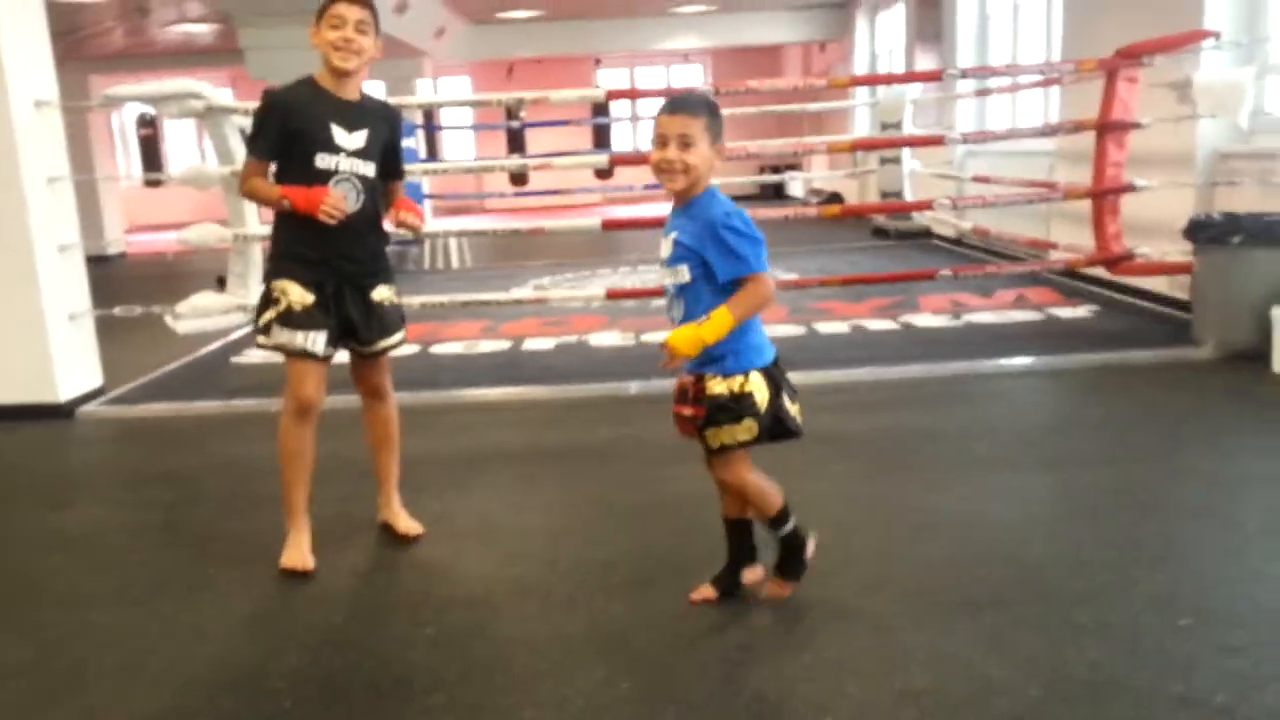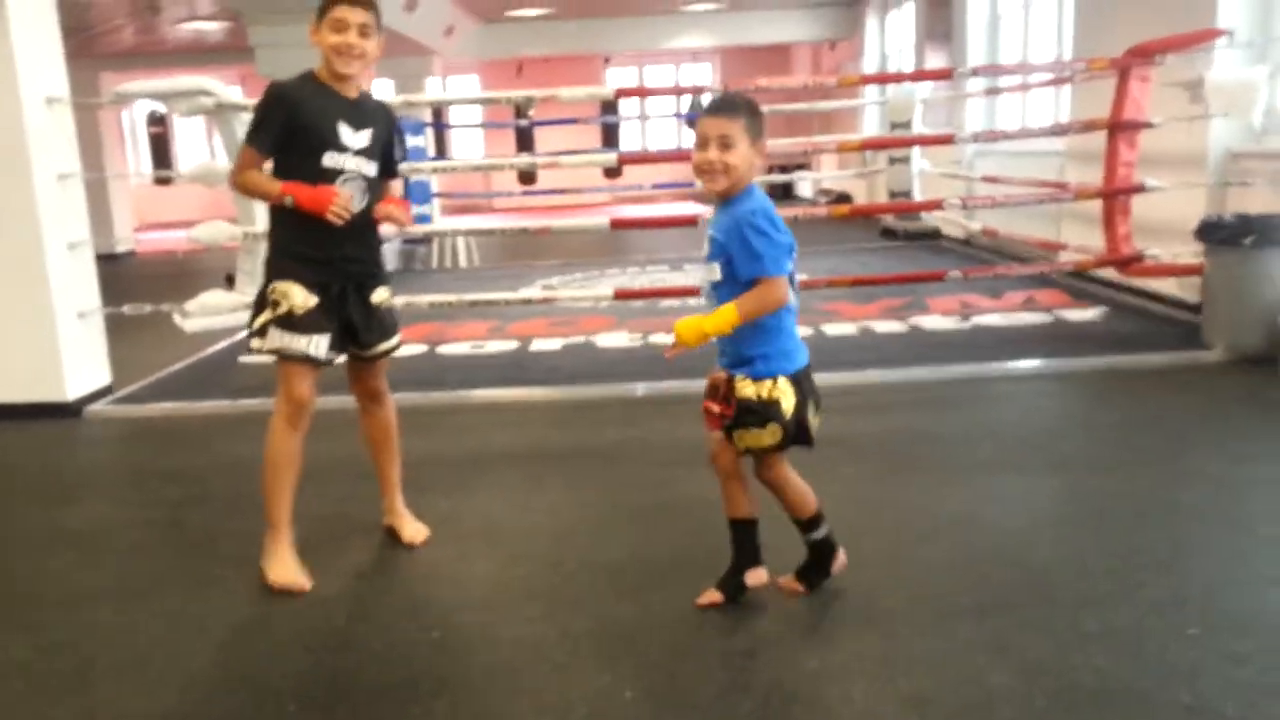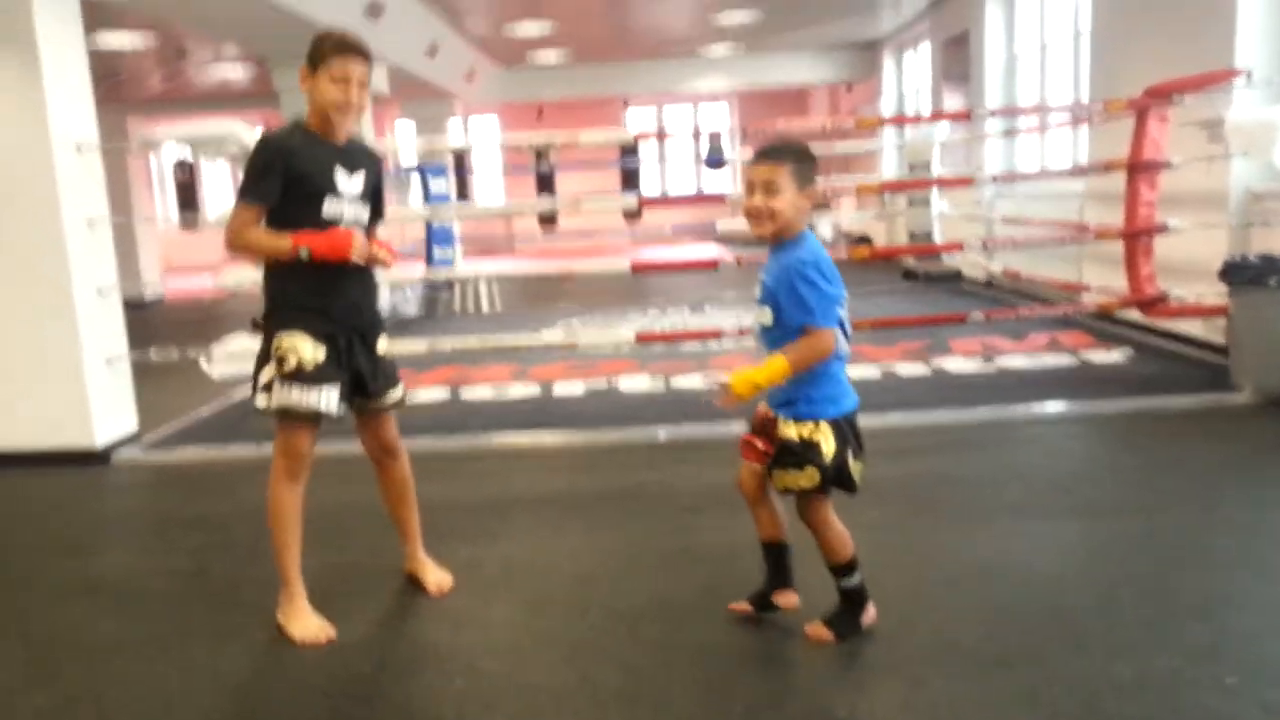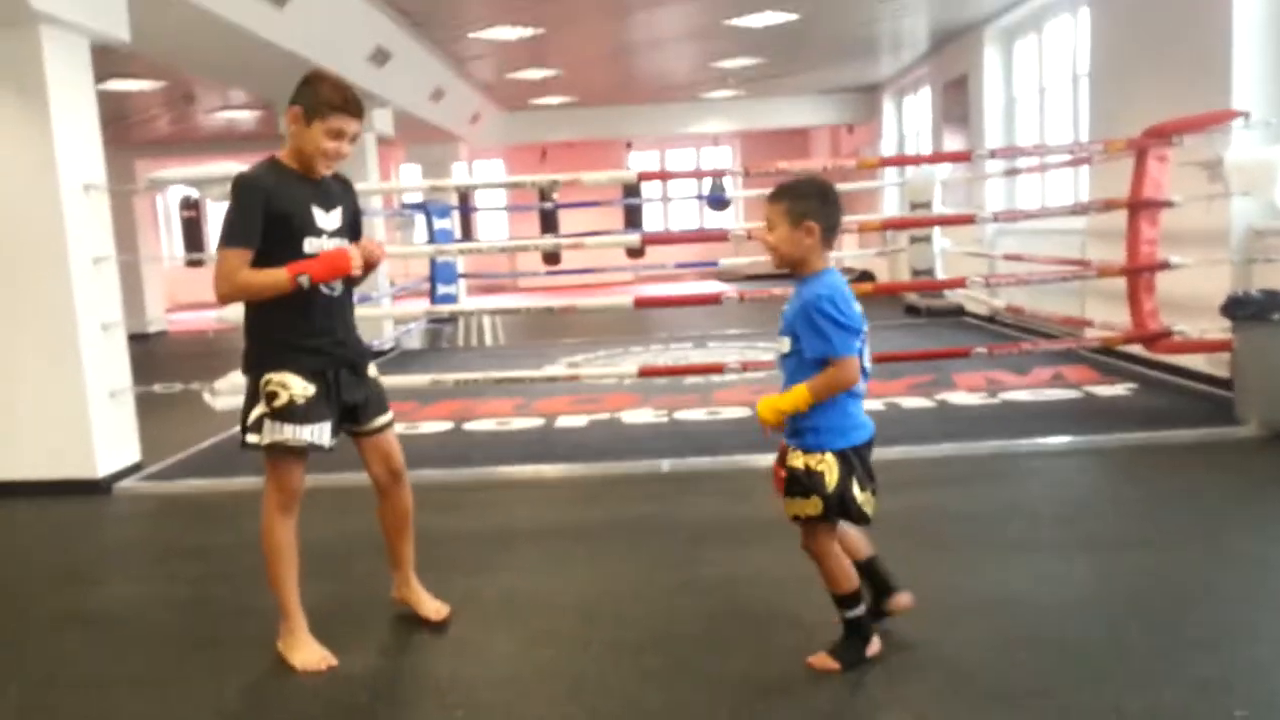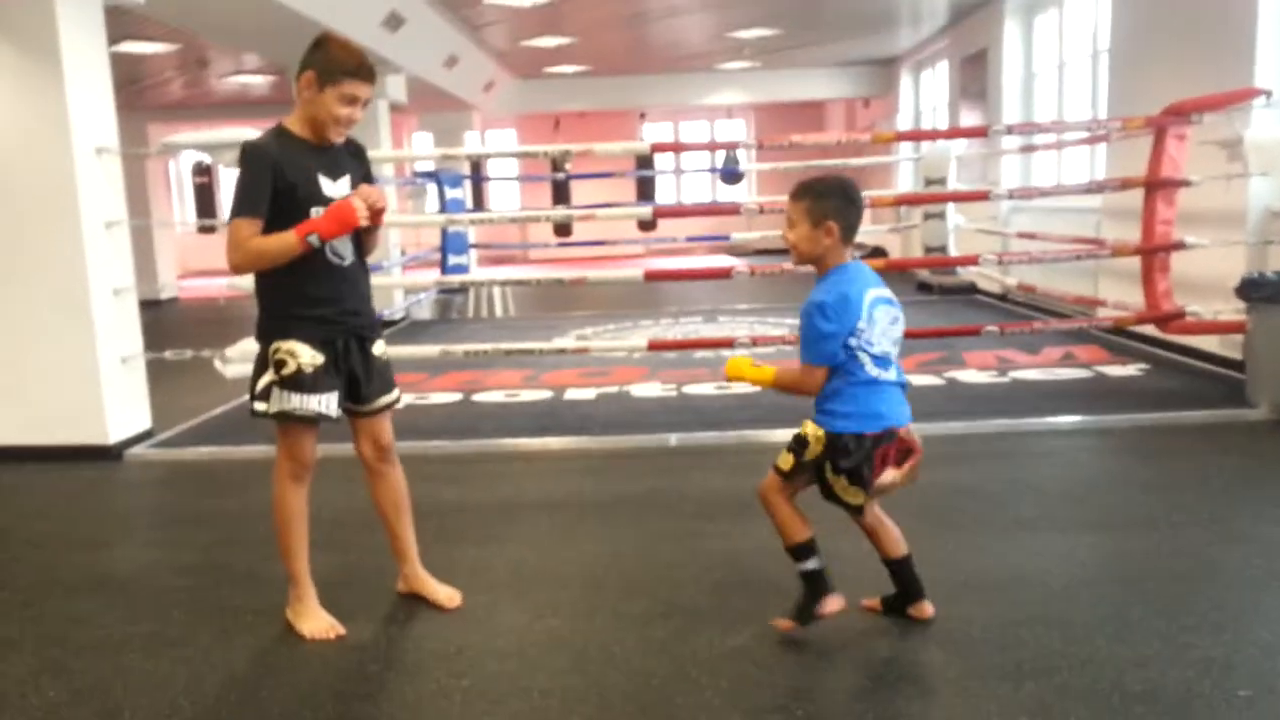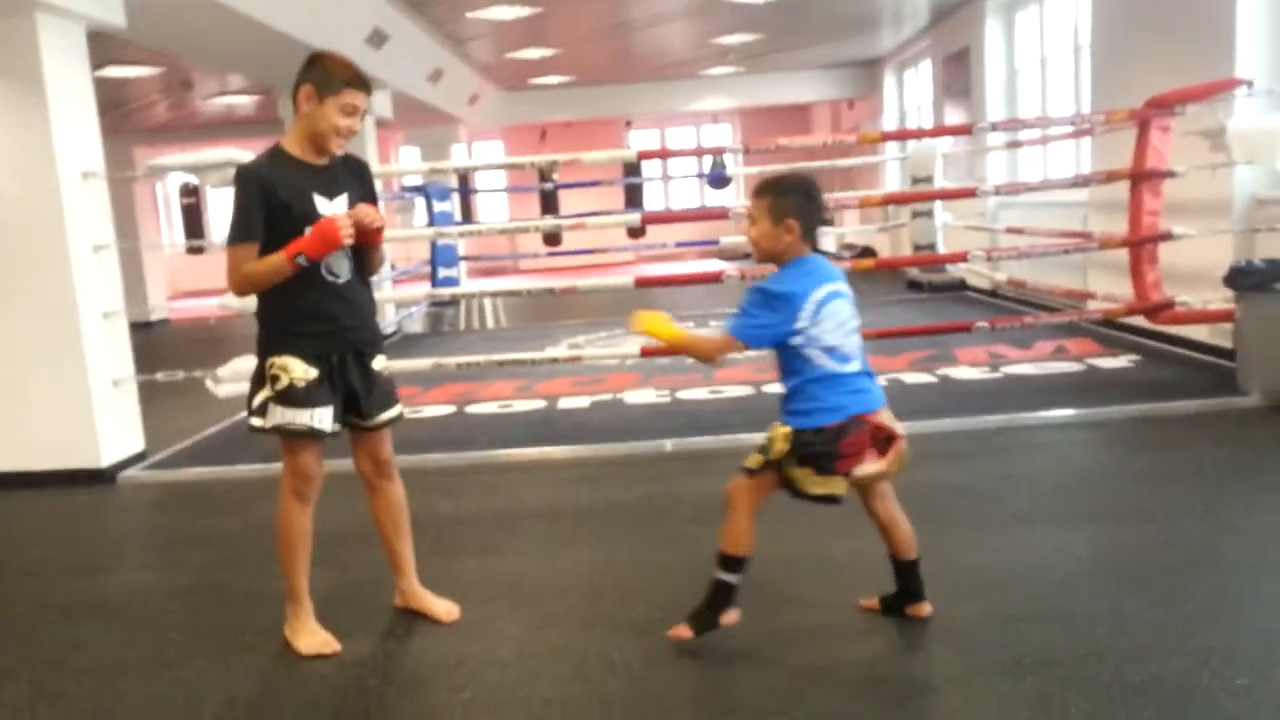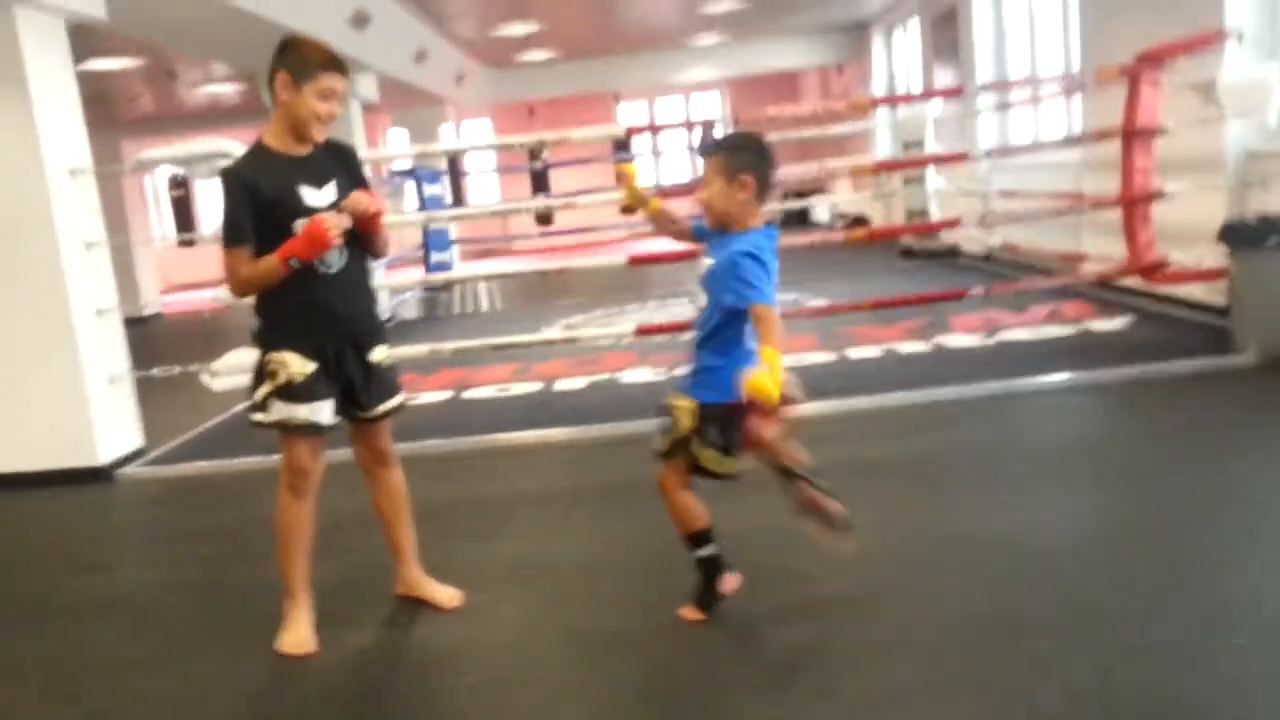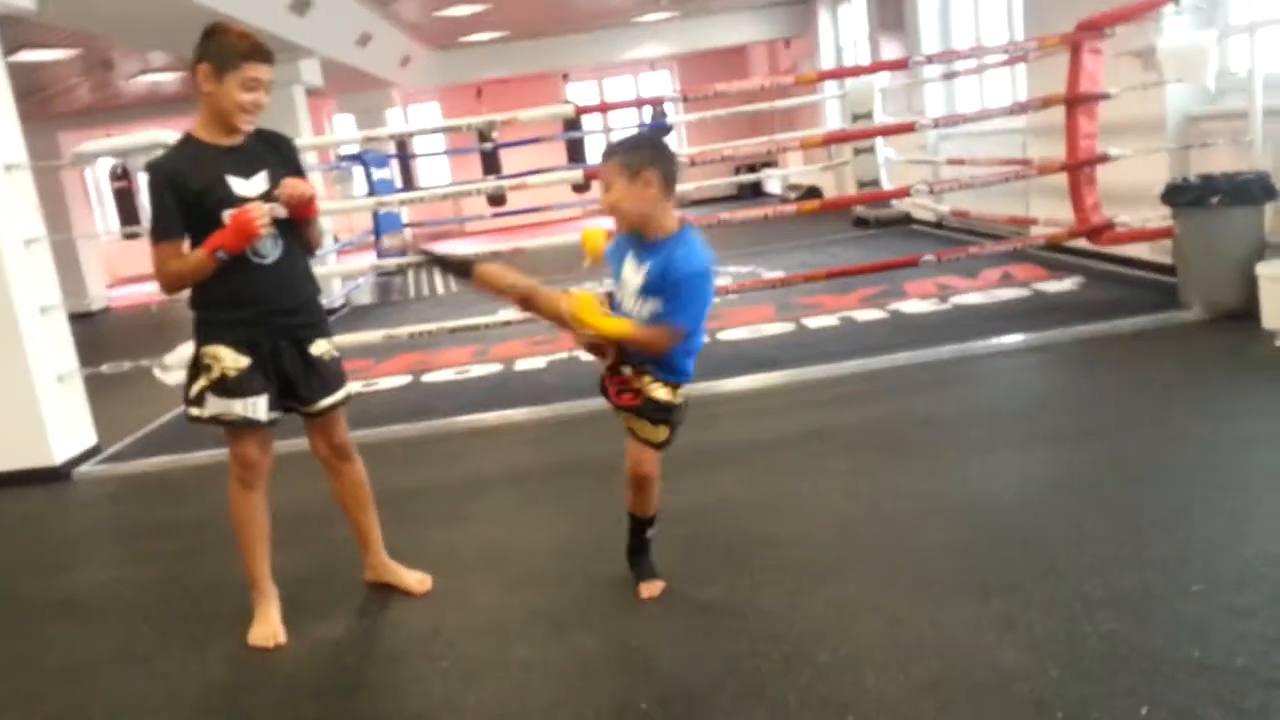
dt=0.2s
person 1, frame 1
left shoulder: (384, 117)
right shoulder: (285, 102)
right elbow: (249, 181)
left wrist: (406, 210)
right wrist: (299, 198)
left hip: (367, 269)
right hip: (302, 270)
left knee: (377, 386)
right knee: (303, 398)
left ankle: (390, 502)
right ankle: (297, 526)
person 1, frame 2
left shoulder: (381, 116)
right shoulder: (288, 97)
right elbow: (243, 174)
left wrist: (395, 208)
right wrist: (304, 196)
left hip: (363, 270)
right hip: (300, 271)
left knee: (374, 389)
right knee: (295, 400)
left ankle: (394, 505)
right ankle: (277, 541)
person 1, frame 3
left shoulder: (367, 159)
right shoulder: (281, 148)
right elbow: (239, 236)
left wrist: (379, 250)
right wrist: (313, 244)
left hip: (360, 321)
right hip: (301, 325)
left knee: (386, 443)
right knee: (294, 453)
left ankle: (416, 553)
right ankle: (291, 598)
person 1, frame 4
left shoulder: (341, 190)
right shoulder: (257, 187)
right elbow: (228, 284)
left wrist: (363, 261)
right wrist: (311, 269)
left hip: (345, 352)
right hip: (286, 362)
left knee: (390, 468)
right knee: (285, 488)
left ankle: (406, 581)
right ankle: (292, 628)
person 1, frame 5
left shoulder: (353, 155)
right shoulder: (265, 156)
right elbow: (241, 255)
left wrist: (371, 218)
right wrist: (319, 227)
left hip: (357, 323)
right hip: (297, 331)
left knee: (381, 450)
right knee: (297, 458)
left ankle: (410, 571)
right ankle: (301, 596)
person 1, frame 6
left shoulder: (355, 172)
right shoulder: (261, 178)
right elbow: (240, 278)
left wrist: (372, 235)
right wrist: (306, 247)
left hip: (359, 340)
right hip: (297, 349)
left knee: (380, 463)
right knee: (303, 475)
left ankle: (408, 585)
right ankle: (299, 613)
person 1, frame 7
left shoulder: (342, 158)
right shoulder: (247, 177)
left elbow: (377, 248)
right elbow: (239, 280)
left wrist: (369, 220)
right wrist: (297, 249)
left hip: (358, 332)
right hip: (296, 344)
left knee: (379, 452)
right knee: (301, 469)
left ankle: (409, 573)
right ankle: (296, 605)
person 1, frame 8
left shoulder: (278, 148)
right shoulder: (173, 170)
left elbow: (311, 242)
right elbow: (169, 275)
left wrist: (305, 210)
right wrist: (226, 240)
left hip: (301, 324)
right hip: (233, 339)
left knee: (336, 445)
right knee: (250, 462)
left ankle: (378, 560)
right ankle: (264, 598)
person 2, frame 1
left shoulder: (719, 219)
right shoulder: (679, 215)
left elbow: (759, 289)
left wrist: (699, 334)
right wrist: (681, 337)
left hip: (737, 367)
right hip: (706, 370)
left knee: (732, 471)
right knee: (723, 468)
left ankle: (793, 545)
right ankle: (741, 566)
person 2, frame 2
left shoulder: (752, 218)
right shoulder: (726, 213)
left elbow: (774, 293)
left wrist: (706, 325)
right wrist: (716, 336)
left hip: (767, 369)
right hip: (739, 366)
left knee: (772, 468)
right knee: (723, 458)
left ankle: (824, 552)
right ankle: (745, 566)
person 2, frame 3
left shoulder: (803, 265)
right shoulder: (783, 256)
left elbow: (823, 342)
left wrist: (756, 378)
right wrist: (765, 383)
left hip: (814, 412)
right hip: (788, 406)
left knee: (813, 509)
right knee: (751, 482)
left ankle: (856, 605)
right ankle: (779, 586)
person 2, frame 4
left shoulder: (817, 300)
right shoulder: (819, 289)
left elbow: (845, 373)
left wrist: (781, 405)
right wrist: (788, 407)
left hip: (826, 442)
right hip: (819, 437)
left knee: (817, 538)
right knee: (829, 525)
left ankle: (860, 636)
right ankle: (884, 593)
person 2, frame 5
left shoulder: (826, 303)
right shoulder: (871, 281)
left elbow: (811, 381)
left wrist: (754, 373)
left hip: (846, 427)
right hip: (891, 416)
left knee: (773, 490)
right knee: (863, 508)
left ankle: (818, 591)
right ankle: (912, 598)
person 2, frame 6
left shoulder: (777, 292)
right shoulder: (832, 274)
left elbow: (714, 351)
left wrist: (661, 331)
left hip: (814, 424)
right hip: (867, 407)
left knee: (743, 495)
right knee: (880, 498)
left ankle: (719, 604)
right ankle: (911, 596)
person 2, frame 7
left shoulder: (741, 256)
right shoulder: (728, 233)
left elbow: (766, 319)
right elbow: (678, 229)
left wrist: (766, 371)
right wrist: (638, 195)
left hip: (718, 392)
right hip: (739, 384)
left knee: (672, 480)
left ankle: (714, 577)
right ankle: (808, 489)
person 2, frame 8
left shoulder: (690, 265)
right shoulder: (630, 236)
left elbow: (666, 340)
left wrist: (605, 326)
right wrist: (600, 250)
left hip: (657, 372)
right hip: (613, 337)
left knee: (643, 469)
right knee: (529, 292)
left ankle: (639, 554)
